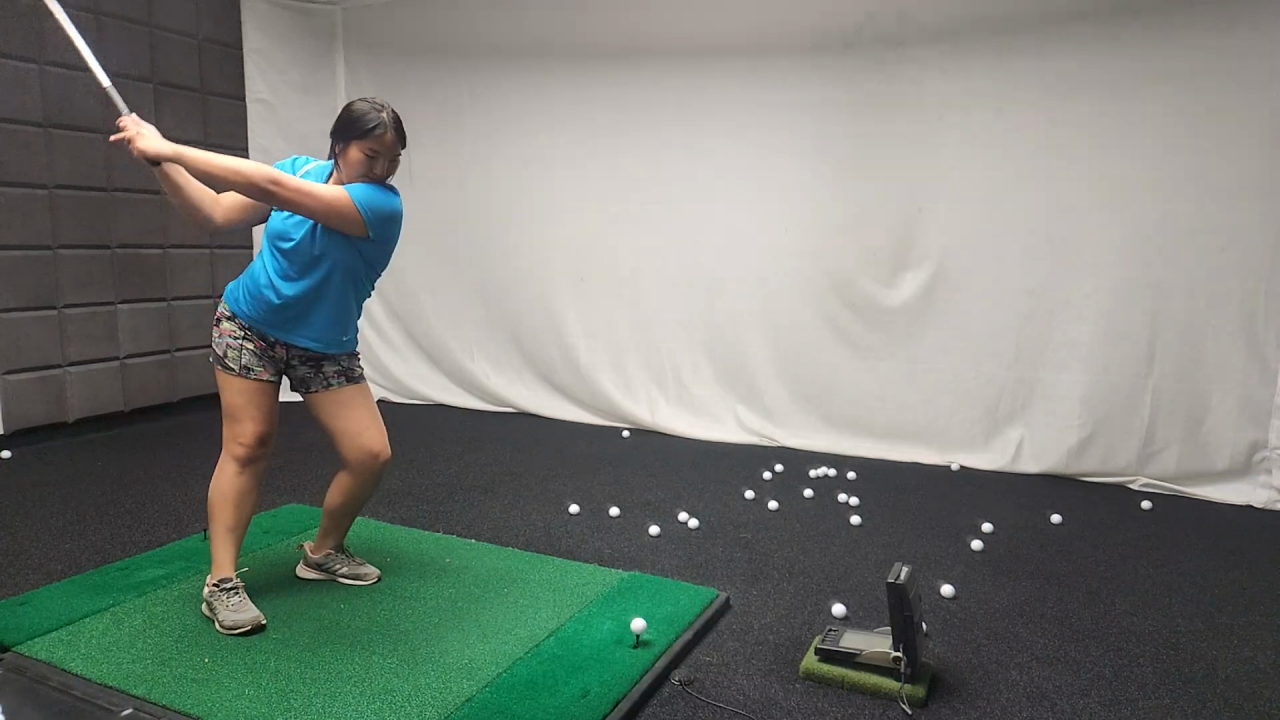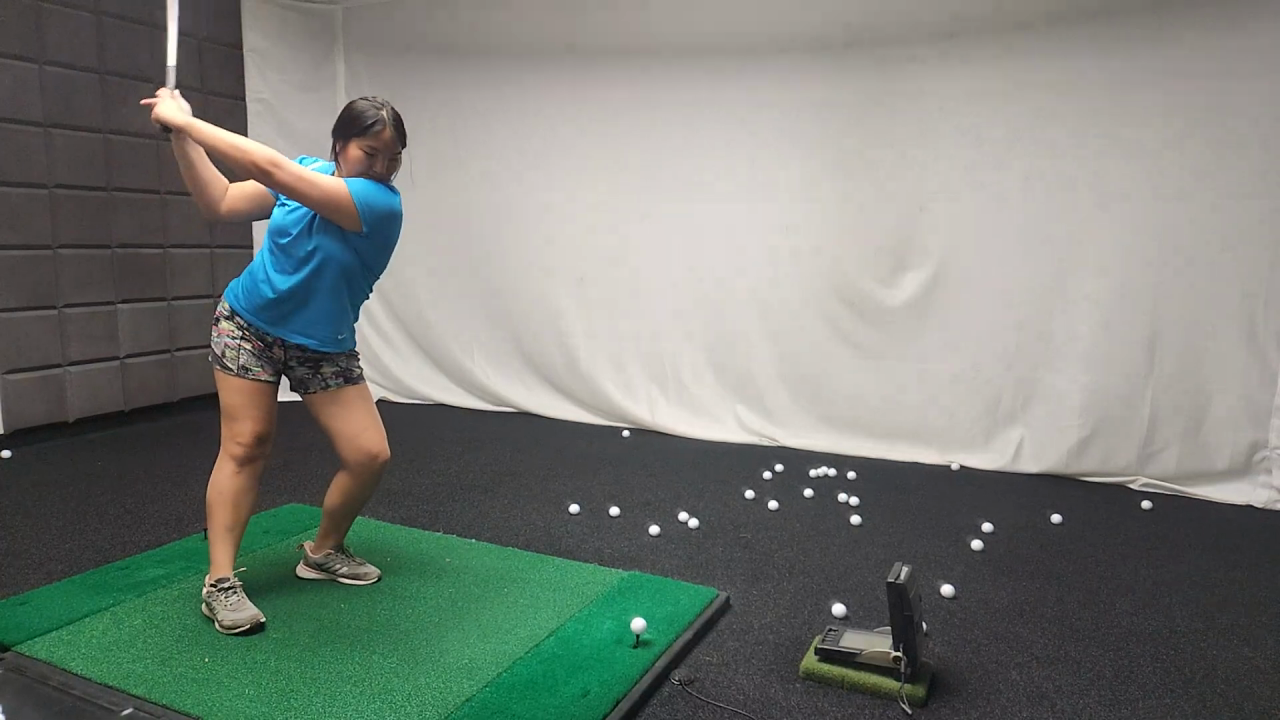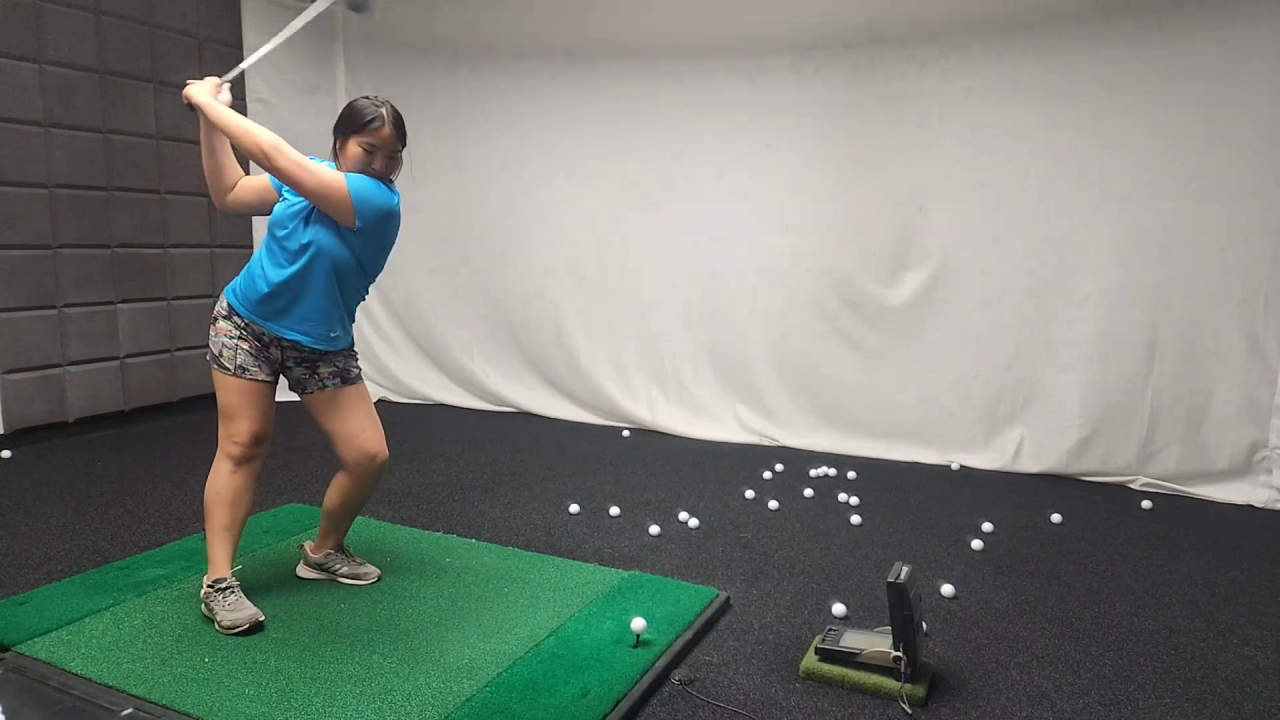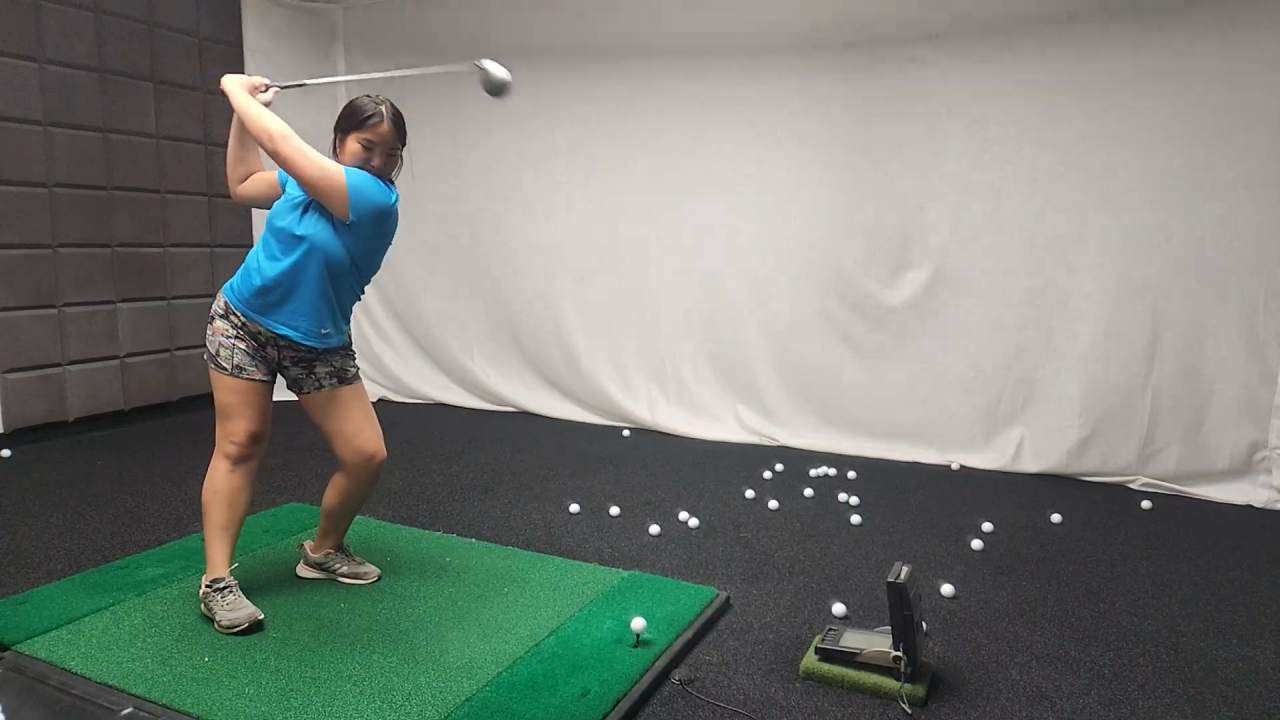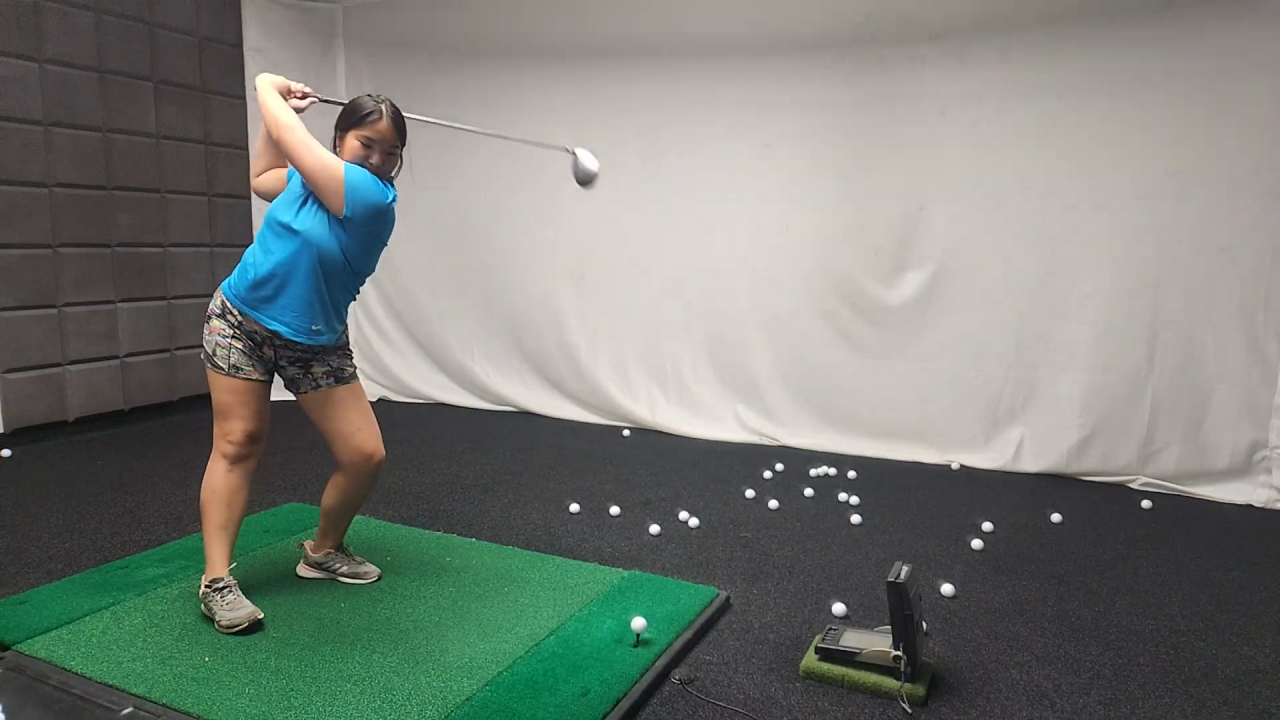
dt=0.4s
person 1, frame 1
left shoulder: (383, 205)
right shoulder: (300, 168)
left elbow: (272, 187)
right elbow: (219, 214)
left wrist: (168, 148)
right wrist: (160, 160)
left hip: (326, 346)
right hip: (248, 325)
left knee: (371, 454)
right knee: (247, 446)
left ankle: (323, 551)
right ankle: (221, 582)
person 1, frame 2
left shoulder: (382, 203)
right shoulder: (306, 170)
left elbow: (271, 167)
right elbow: (220, 203)
left wrist: (183, 119)
right wrist: (180, 134)
left hip: (325, 346)
right hip: (247, 324)
left knee: (370, 455)
right knee: (245, 445)
left ankle: (323, 551)
right ankle: (220, 582)
person 1, frame 3
left shoulder: (381, 203)
right shoulder: (308, 173)
left elbow: (274, 153)
right elbow: (229, 194)
left wrist: (207, 102)
right wrist: (210, 116)
left hip: (322, 346)
right hip: (246, 323)
left knee: (368, 456)
right knee: (243, 445)
left ankle: (323, 551)
right ankle: (218, 581)
person 1, frame 4
left shoulder: (378, 200)
right shoulder: (308, 173)
left elbow: (277, 139)
right elbow: (243, 184)
left wrist: (236, 89)
right wrist: (242, 106)
left hip: (319, 344)
right hip: (243, 321)
left knee: (367, 455)
right knee: (240, 444)
left ankle: (323, 551)
right ankle: (217, 581)
person 1, frame 5
left shoulder: (374, 198)
right shoulder: (312, 174)
left elbow: (285, 130)
right elbow: (261, 179)
left wrist: (268, 88)
right wrist: (281, 100)
left hip: (316, 343)
right hip: (240, 320)
left knee: (366, 455)
right knee: (237, 443)
left ankle: (323, 551)
right ankle: (216, 580)
